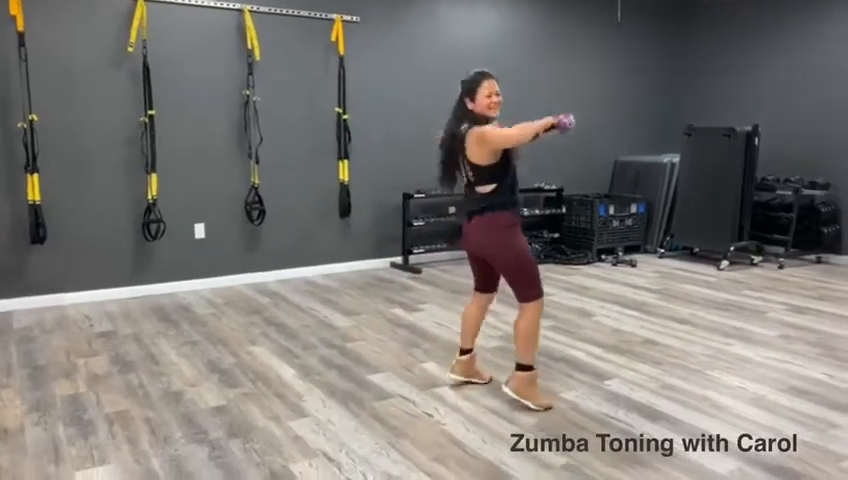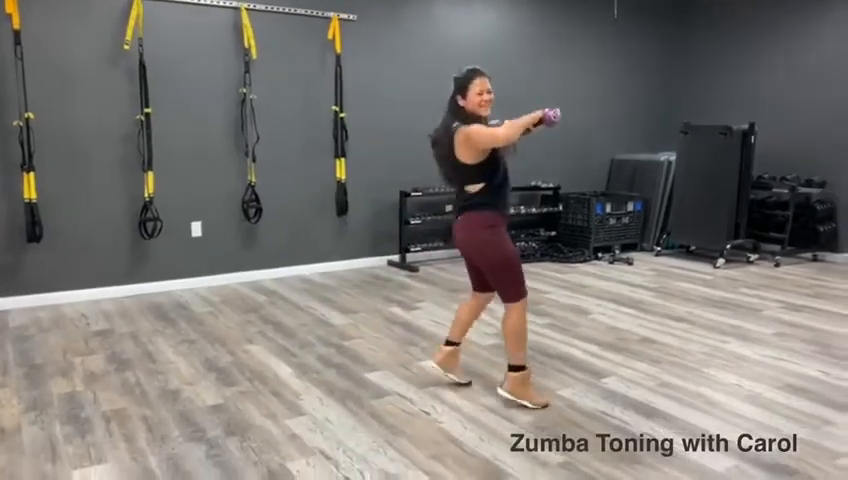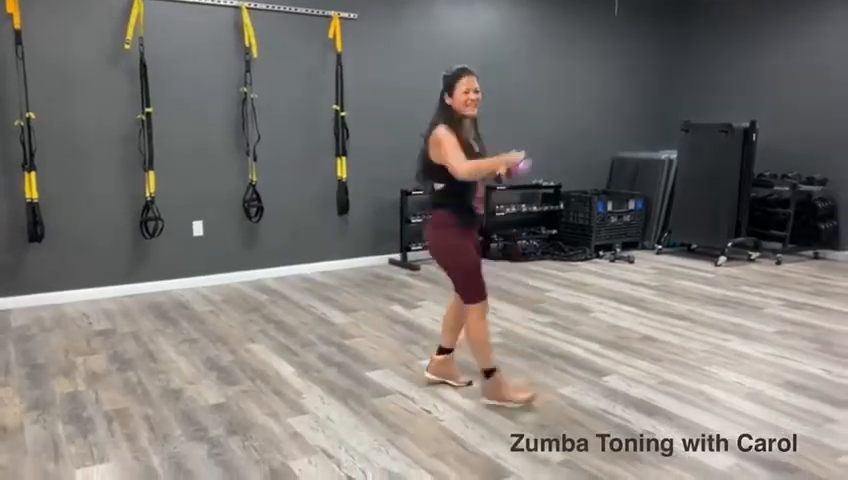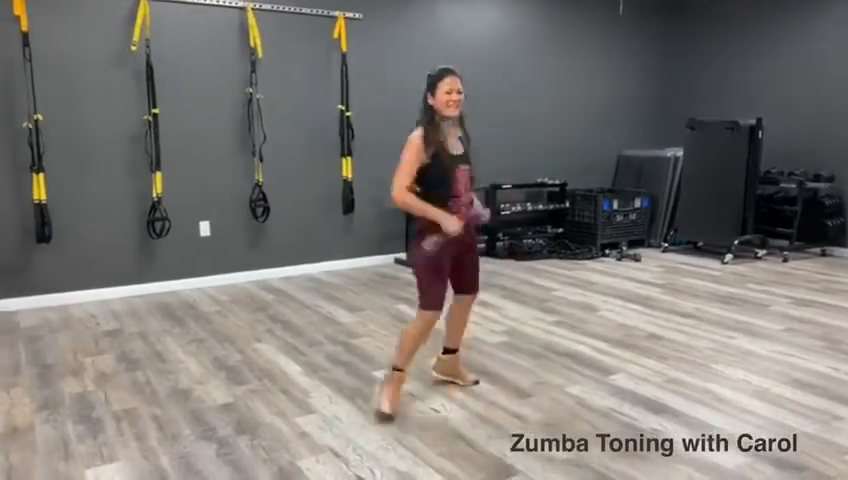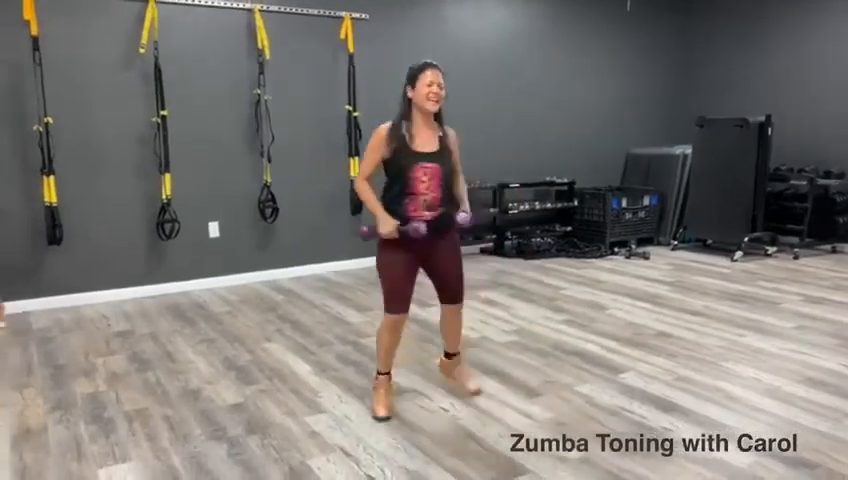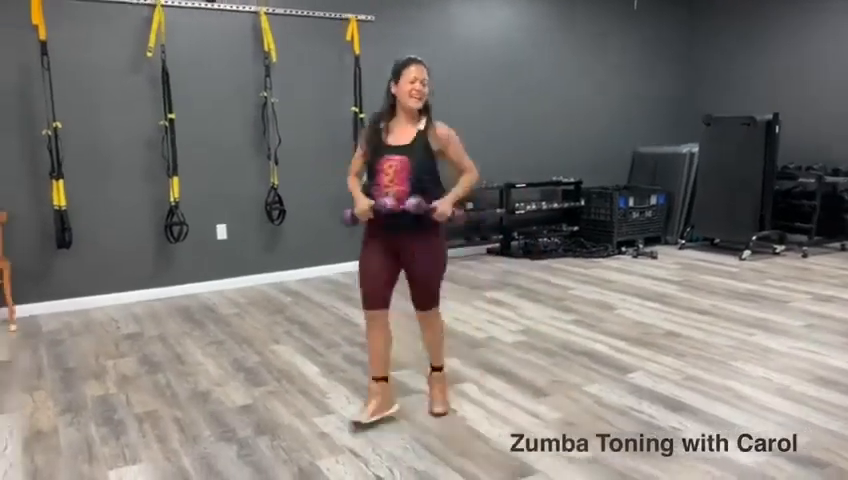
dt=0.2s
person 1, frame 1
left shoulder: (462, 133)
right shoulder: (483, 134)
right elbow: (515, 136)
right wrist: (546, 122)
left hip: (476, 226)
right hip: (499, 227)
left knee: (483, 293)
right knee: (532, 301)
left ankle: (465, 363)
right ankle: (523, 380)
person 1, frame 2
left shoulder: (464, 131)
right shoulder: (469, 132)
right elbow: (503, 137)
right wrist: (534, 116)
left hip: (470, 224)
right hip: (483, 226)
left knee: (484, 292)
right knee: (516, 300)
left ankle: (447, 353)
right ankle: (517, 380)
person 1, frame 3
left shoulder: (467, 130)
right shoulder: (443, 134)
right elbow: (463, 170)
left wrist: (496, 167)
right wrist: (506, 160)
left hip: (464, 224)
right hip: (445, 229)
left knee: (466, 297)
right knee: (474, 302)
left ankle: (441, 362)
right ankle: (494, 384)
person 1, frame 4
left shoulder: (461, 135)
right shoulder: (420, 139)
right elbow: (399, 191)
left wrist: (475, 203)
right wrist: (442, 217)
left hip: (461, 231)
right hip: (432, 236)
left knee: (467, 295)
right knee: (429, 311)
left ankle: (448, 362)
right ankle: (393, 380)
person 1, frame 5
left shoulder: (447, 136)
right shoulder: (388, 134)
right elbow: (361, 180)
left wrist: (463, 204)
right wrist: (381, 217)
left hip: (442, 234)
right hip: (397, 239)
left knee: (453, 304)
right knee: (395, 315)
left ankle: (453, 363)
right ankle: (382, 384)
person 1, frame 6
left shoulder: (438, 132)
right shoulder: (374, 129)
left elbow: (471, 173)
right elbow: (354, 173)
left wrist: (449, 200)
right wrist: (359, 198)
left hip: (422, 233)
right hip: (379, 233)
left knee: (426, 310)
right knee: (374, 312)
left ankle: (438, 380)
right ankle: (380, 395)
